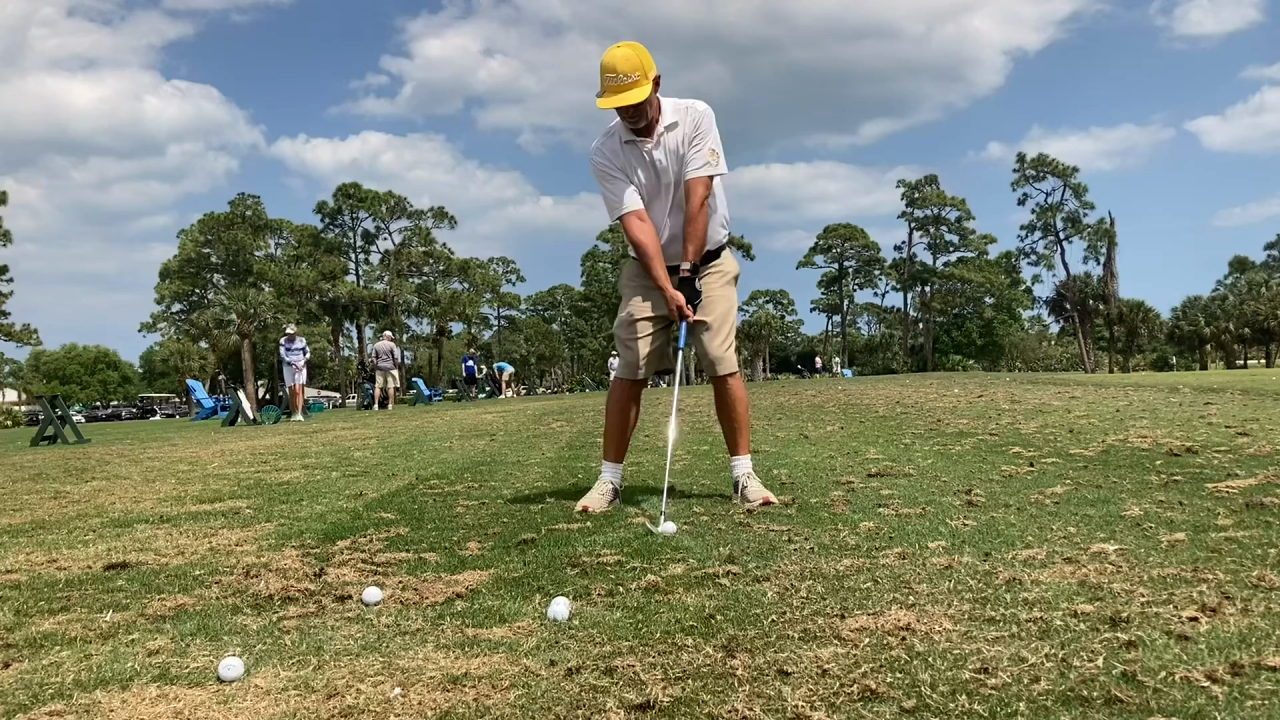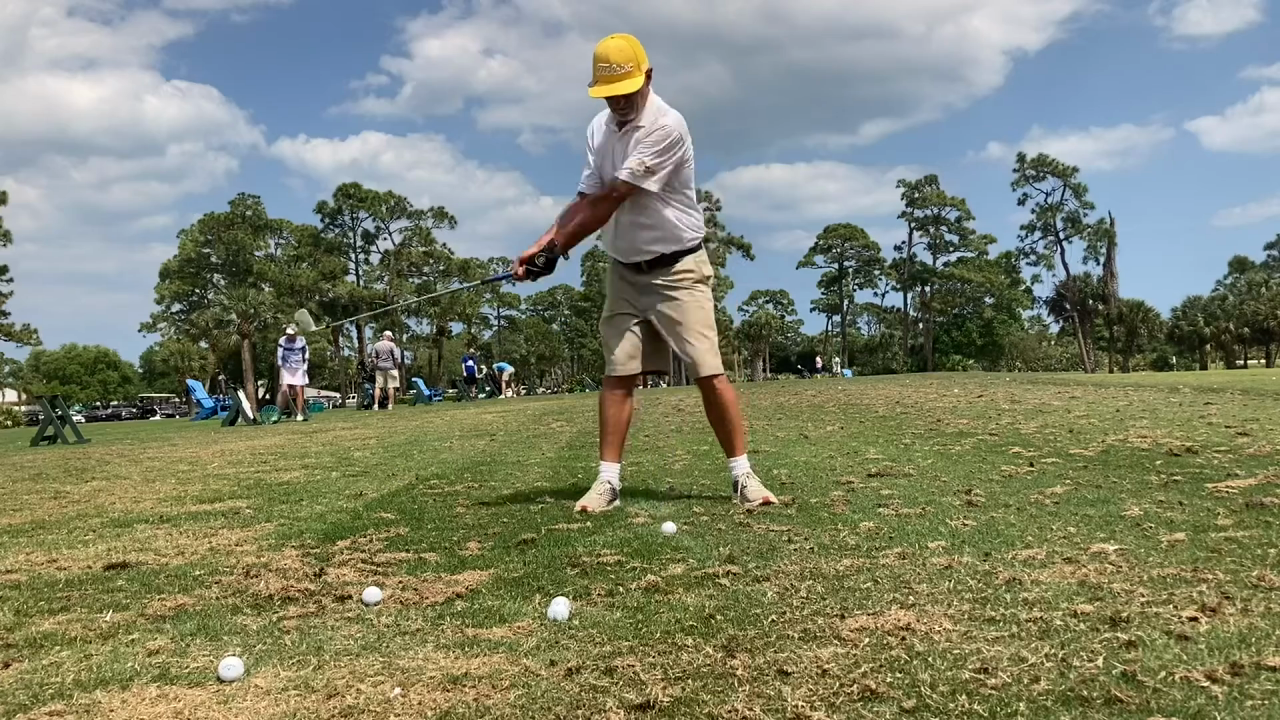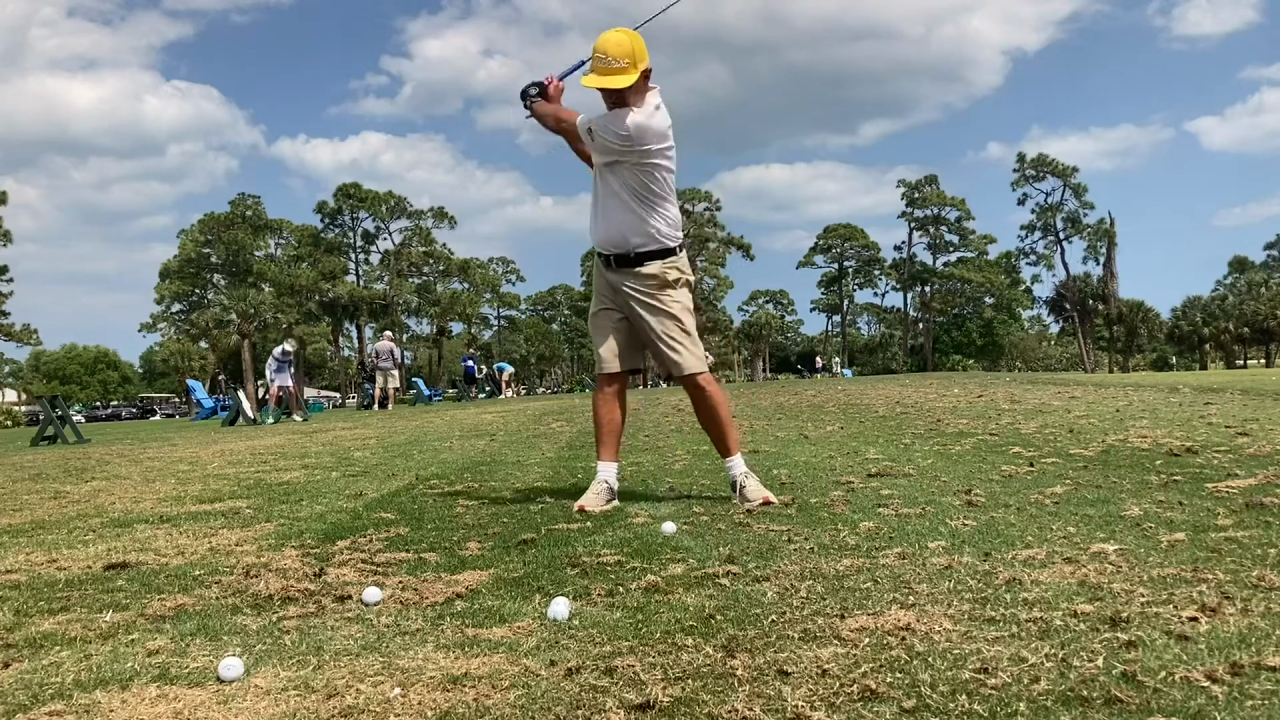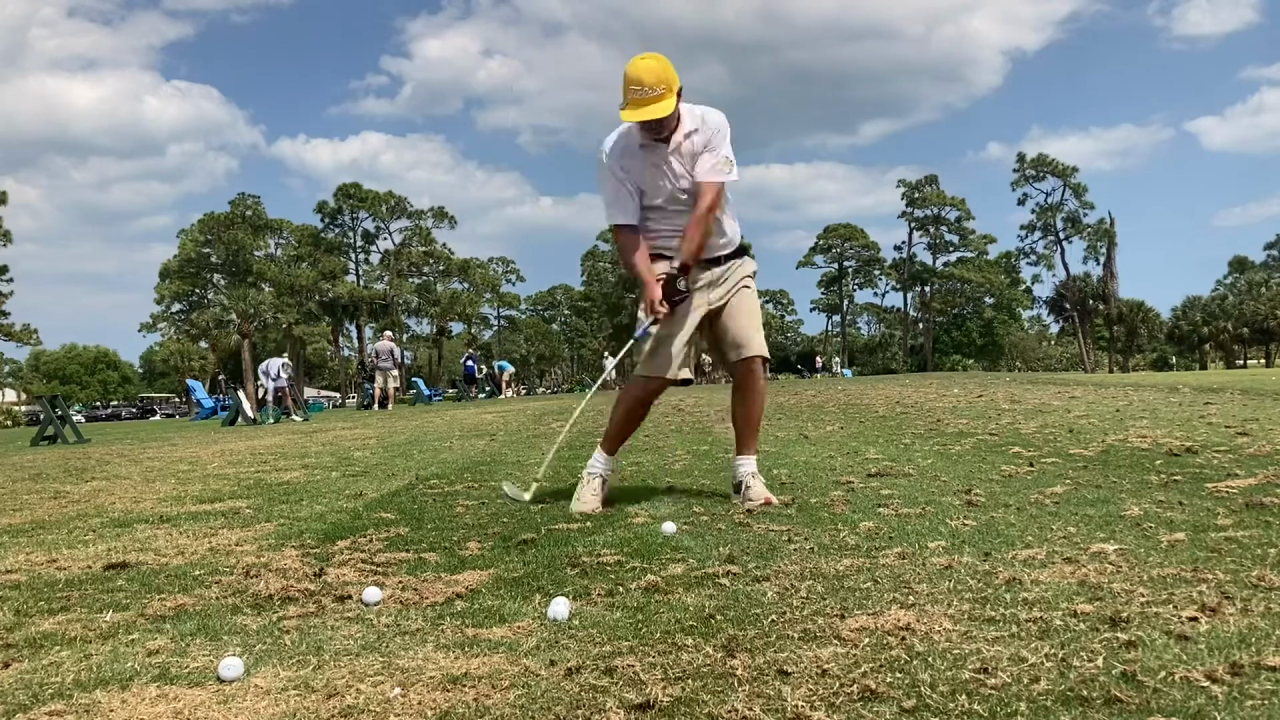
dt=0.4s
person 1, frame 1
left shoulder: (696, 117)
right shoulder: (605, 151)
left elbow: (698, 199)
right elbow: (635, 221)
left wrist: (687, 270)
right wrist: (665, 287)
left hip: (708, 263)
right hip: (647, 269)
left knee: (724, 368)
right knee: (629, 374)
left ankle: (744, 474)
right ankle: (609, 480)
person 1, frame 2
left shoulder: (667, 126)
right shoulder: (600, 128)
left elbow: (608, 201)
right elbow: (589, 196)
left wrist: (555, 248)
right wrist: (545, 242)
left hip: (679, 270)
right hip: (625, 272)
left knee: (710, 373)
right knee: (619, 374)
left ankle: (743, 475)
right ankle: (608, 479)
person 1, frame 3
left shoulder: (638, 125)
right shoulder: (623, 111)
left elbow: (568, 125)
right elbow: (596, 157)
left wrist: (540, 104)
right wrist: (554, 103)
left hip: (655, 270)
right hip: (610, 267)
left knee: (693, 373)
right knee: (609, 372)
left ankle: (739, 473)
right ankle: (605, 480)
person 1, frame 4
left shoulder: (710, 123)
right shoulder: (618, 151)
left elbow: (708, 204)
right elbow: (626, 233)
left wrist: (683, 267)
right wrist: (651, 283)
left hip: (729, 266)
right hip: (668, 272)
left knee: (750, 361)
right knee: (652, 375)
left ankle: (745, 474)
right ankle: (598, 468)
